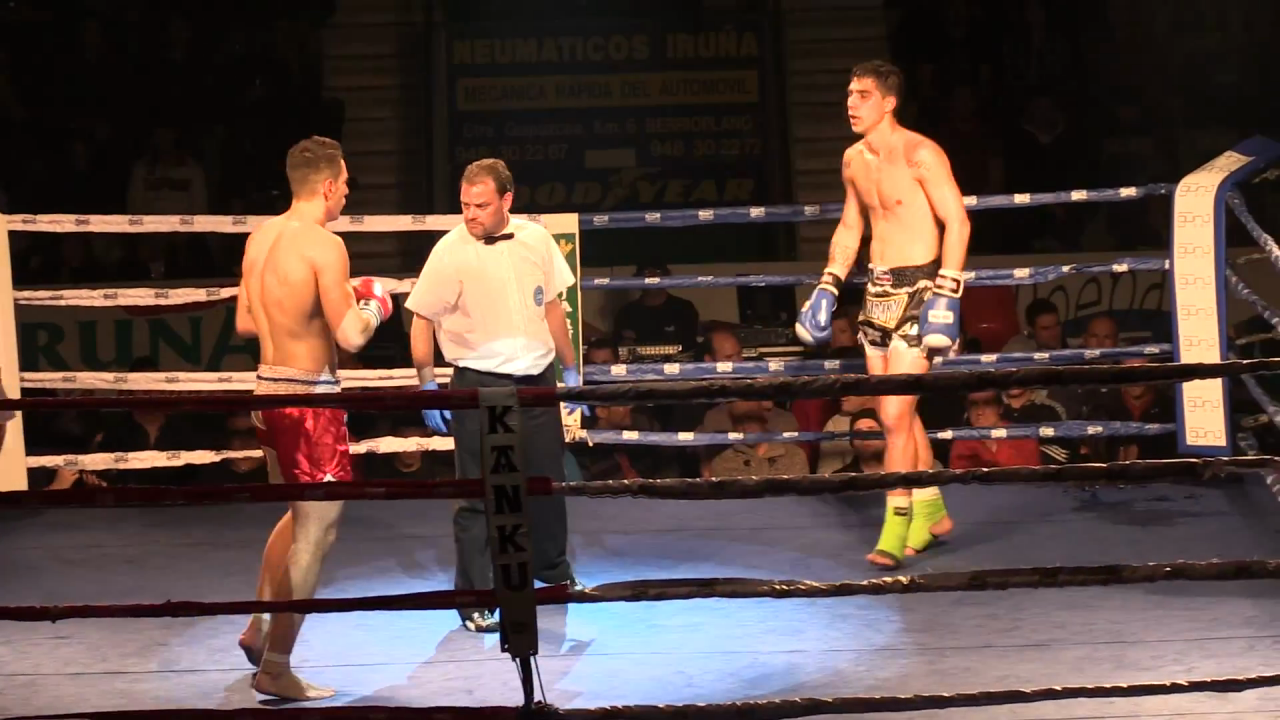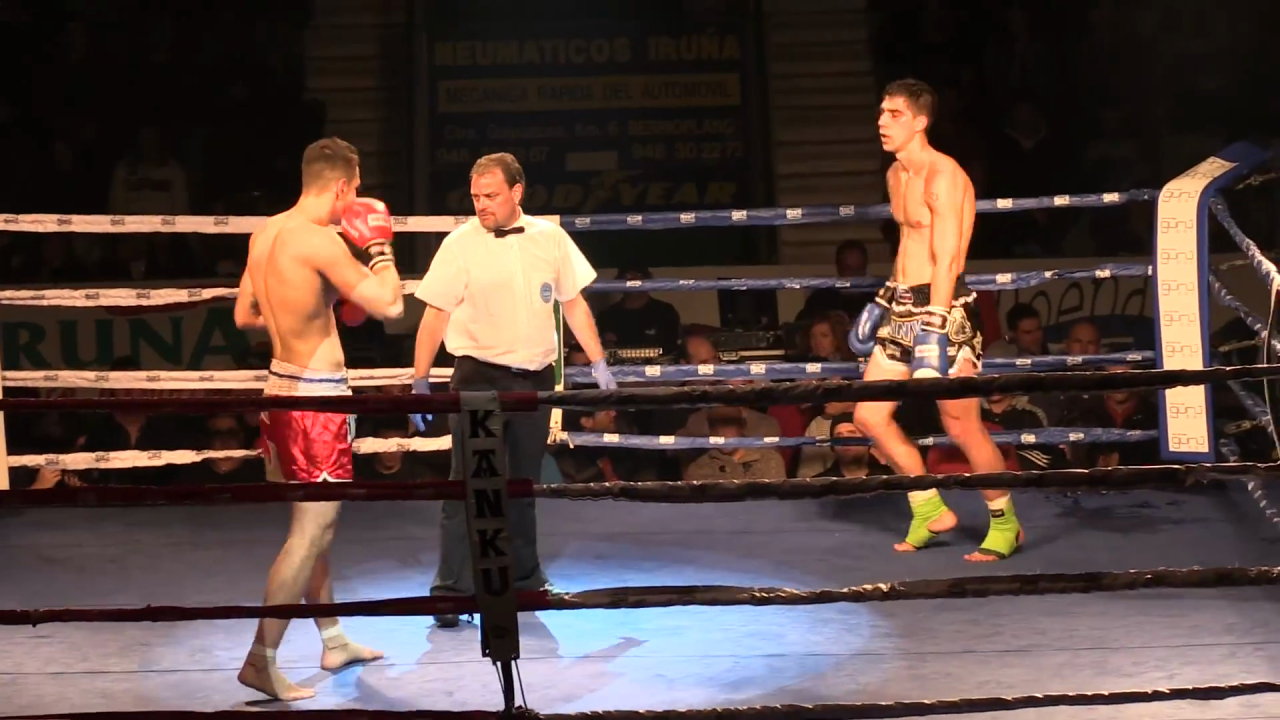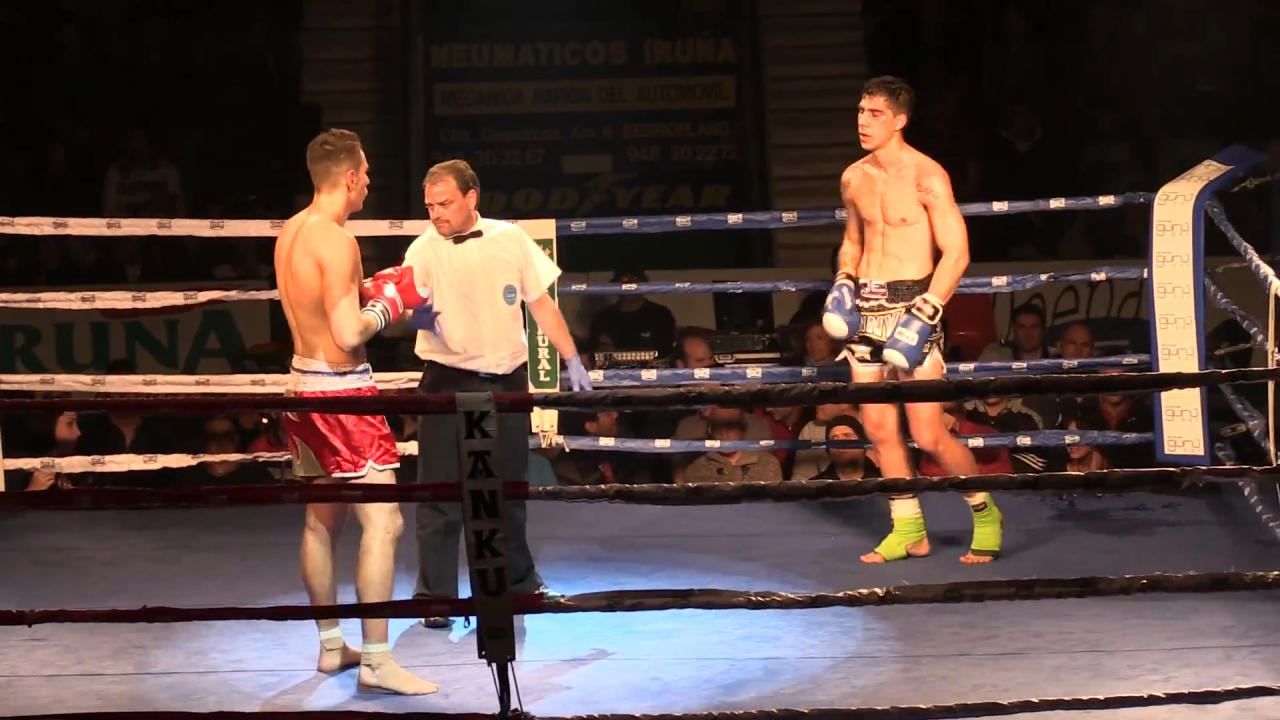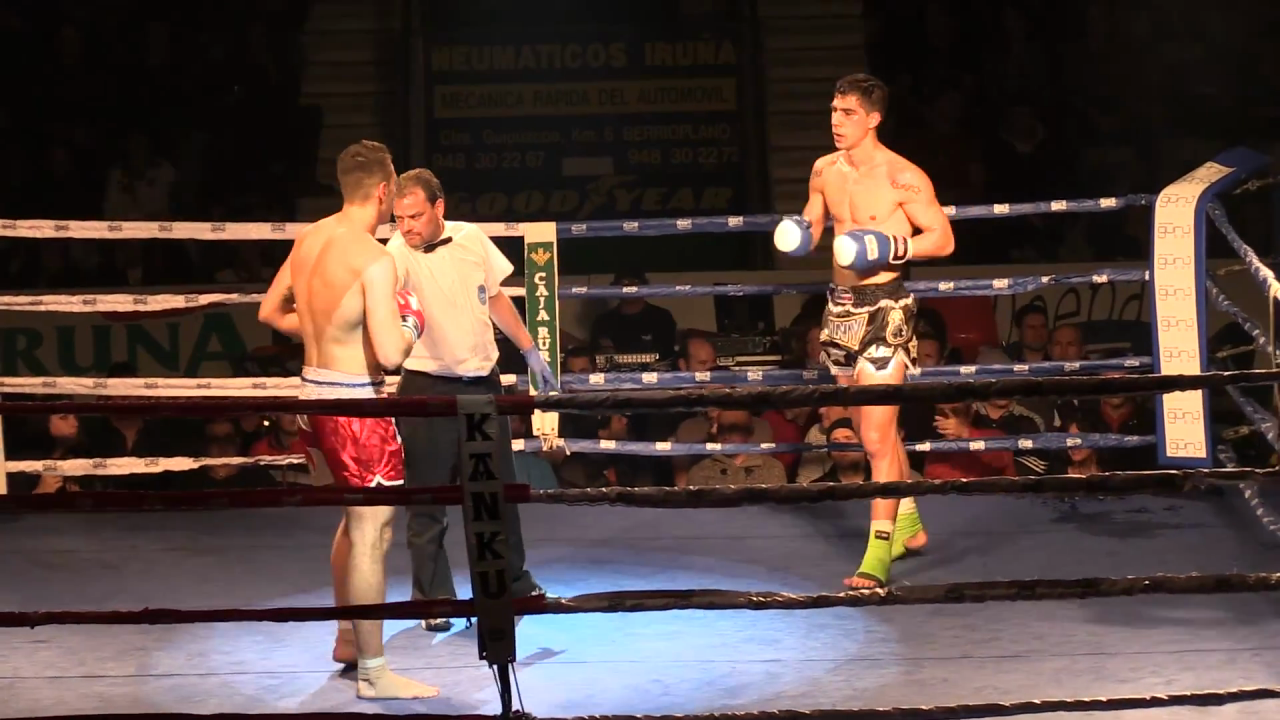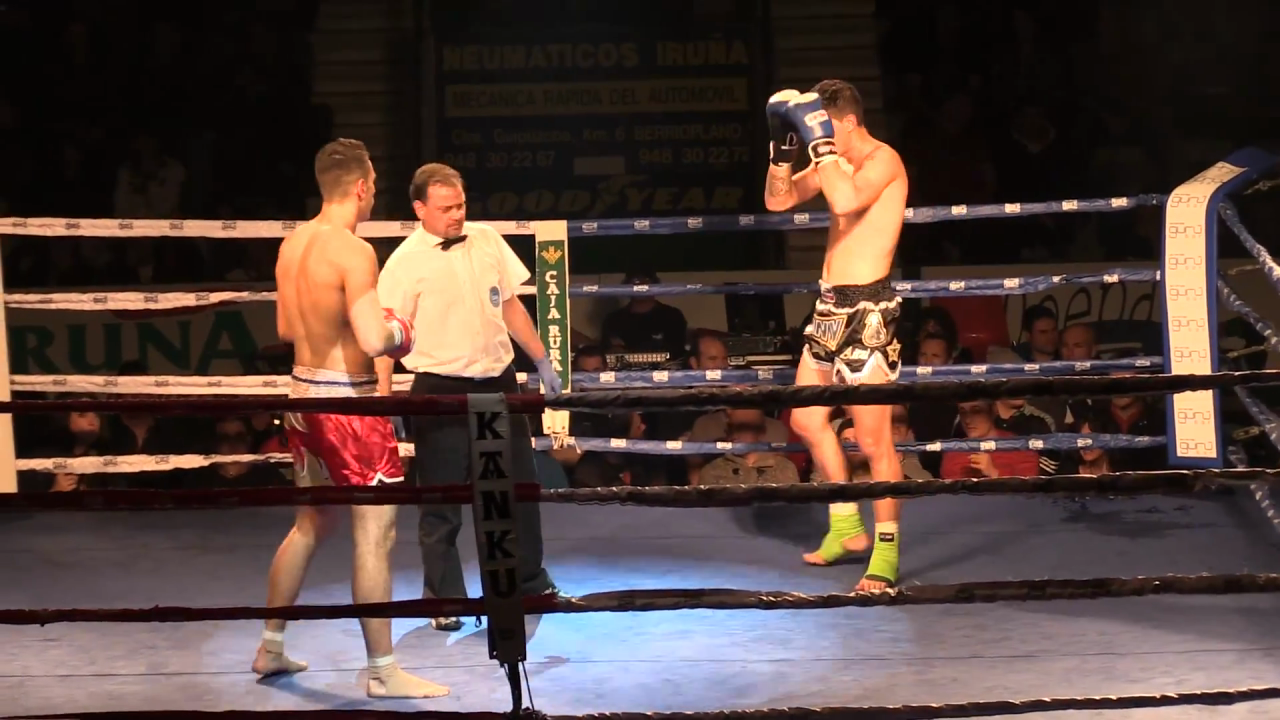
dt=0.4s
person 1, frame 1
left shoulder: (260, 238)
right shoulder: (322, 245)
left elbow: (246, 324)
right elbow: (352, 337)
right wrist: (370, 304)
left hip: (270, 392)
right hip: (309, 400)
left knee: (298, 517)
right knee: (315, 536)
left ankle: (259, 626)
right ankle: (275, 667)
person 1, frame 2
left shoulder: (266, 234)
right shoulder: (320, 241)
left elbow: (246, 316)
right elbow: (389, 304)
right wrist: (378, 248)
left hip: (284, 390)
right hip: (315, 399)
left knee: (317, 521)
right knee: (306, 538)
left ankle: (334, 641)
right ankle: (260, 659)
person 1, frame 3
left shoulder: (291, 232)
right shoulder: (335, 240)
right elbow: (348, 335)
left wrist: (367, 293)
right wrist: (385, 309)
left hip: (305, 386)
right hip: (342, 394)
left knee: (322, 520)
right knee: (383, 525)
left ankle: (332, 645)
right ankle: (377, 661)
person 1, frame 4
left shoulder: (308, 238)
right shoulder: (373, 257)
left elbow: (269, 313)
right elbow: (391, 354)
right wrist: (411, 320)
left hip: (314, 395)
right hip: (354, 405)
left knee: (351, 521)
right knee: (371, 538)
left ankle: (346, 637)
right ankle: (373, 673)
person 1, frame 5
left shoulder: (292, 244)
right shoulder: (354, 251)
right elbow: (370, 344)
right wrist: (395, 331)
left hip: (303, 396)
right hip: (347, 405)
left knee: (308, 525)
right knee: (375, 539)
left ankle: (269, 647)
right ankle: (384, 671)
person 2, frame 1
left shoulder: (919, 153)
right shoulder: (853, 158)
left elbow: (957, 223)
left wrist: (946, 295)
right wrist: (828, 285)
left hip: (917, 292)
right hip: (878, 291)
left knee: (894, 412)
right knee: (891, 413)
left ankle: (903, 525)
right ankle: (931, 515)
person 2, frame 2
left shoulder: (942, 176)
right shoulder: (897, 171)
left elbow: (950, 256)
left wrist: (937, 331)
right wrist: (884, 297)
left hip: (939, 313)
right hip: (900, 311)
left knee: (962, 428)
right knee: (869, 416)
left ankle: (1004, 524)
right ankle: (931, 509)
person 2, frame 3
left shoulder: (928, 177)
right shoulder: (854, 177)
left elbow: (956, 254)
left wrist: (921, 313)
right wrist: (843, 286)
left hip: (912, 310)
right hip: (868, 308)
left knee: (926, 434)
right knee: (876, 428)
left ankle: (984, 515)
right ankle: (908, 527)
person 2, frame 4
left shoulder: (904, 176)
right shoulder: (824, 169)
left elbow: (943, 241)
right elbow: (815, 227)
left wrist: (888, 249)
right wrist: (799, 232)
left hip: (883, 311)
right hip: (840, 309)
left knee: (878, 437)
right knee: (872, 430)
left ankle: (877, 556)
right ankle: (906, 522)
person 2, frame 5
left shoulder: (882, 159)
right shoulder: (831, 157)
left elbow: (844, 201)
right elbow: (777, 200)
left wrist: (820, 139)
right wrist: (782, 141)
left hip: (864, 310)
right hip: (828, 306)
left knee: (873, 439)
right knee: (806, 421)
left ankle: (885, 554)
right ankle: (846, 525)
person 3, frame 1
left shoulder: (537, 239)
right shoulder: (450, 252)
right elbow: (423, 322)
left wrist: (570, 367)
right wrist: (427, 384)
left hip: (536, 380)
right hip: (479, 385)
left knee: (546, 480)
right knee: (477, 494)
left ankle: (553, 570)
right ankle: (474, 597)
person 3, frame 2
left shoulder: (550, 237)
right shoulder: (460, 244)
left elbow: (574, 304)
right elbow: (434, 314)
left wrist: (599, 364)
right wrist: (420, 379)
left hip: (535, 378)
right hip: (479, 376)
left knee: (523, 483)
right knee: (468, 483)
left ankle: (525, 577)
right ankle: (450, 589)
person 3, frame 3
left shoulder: (511, 239)
right shoulder: (424, 249)
left elbow: (539, 303)
left wrist: (572, 361)
right wrist: (416, 312)
left hip: (507, 381)
right hip: (448, 383)
left knee: (509, 487)
left ankle: (519, 580)
right ankle: (436, 595)
person 3, frame 4
left shoulder: (471, 238)
right shoulder: (396, 257)
left elbow: (496, 299)
left wrist: (530, 351)
left hip: (484, 382)
right hip: (428, 389)
left knee: (499, 486)
right knee: (428, 497)
left ankle: (513, 581)
right ankle: (433, 597)
person 3, frame 5
left shoulder: (488, 240)
right shoulder: (406, 261)
left elbow: (512, 305)
left wrist: (543, 360)
right wrist: (385, 396)
left hip: (498, 382)
right hip: (440, 389)
left knee: (520, 484)
right knee: (442, 499)
left ankle: (531, 582)
right ankle: (443, 598)
